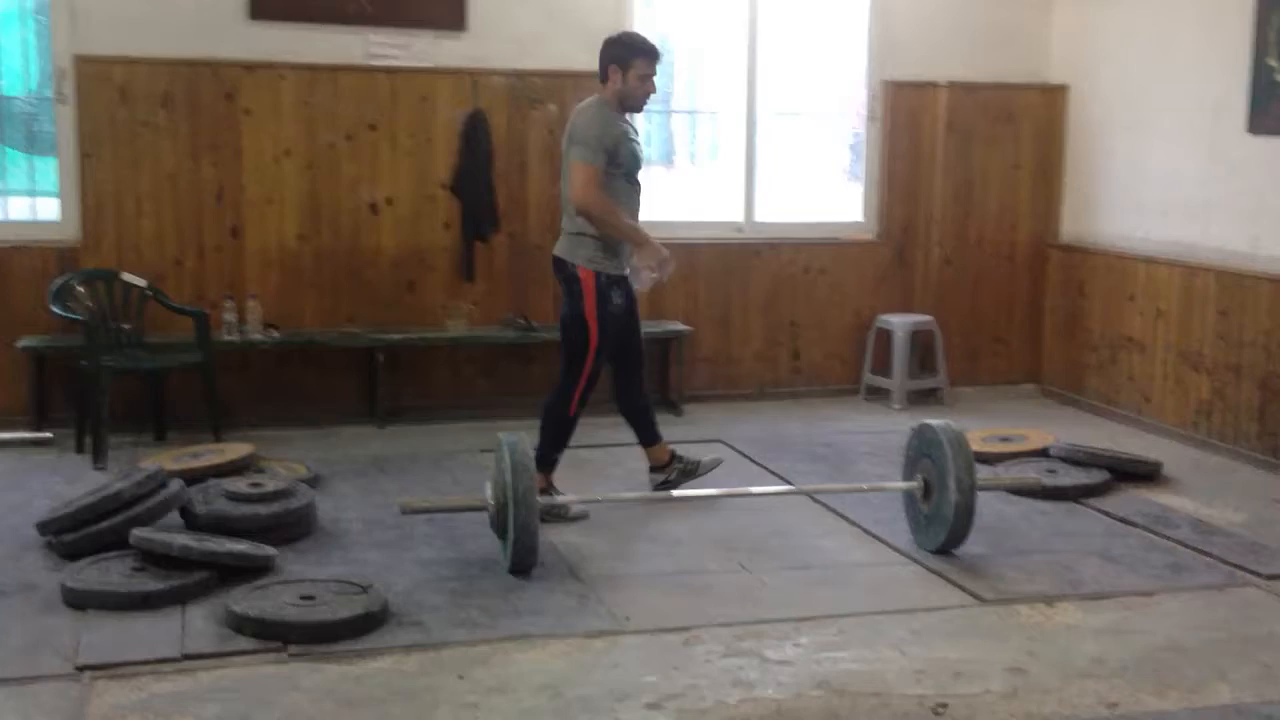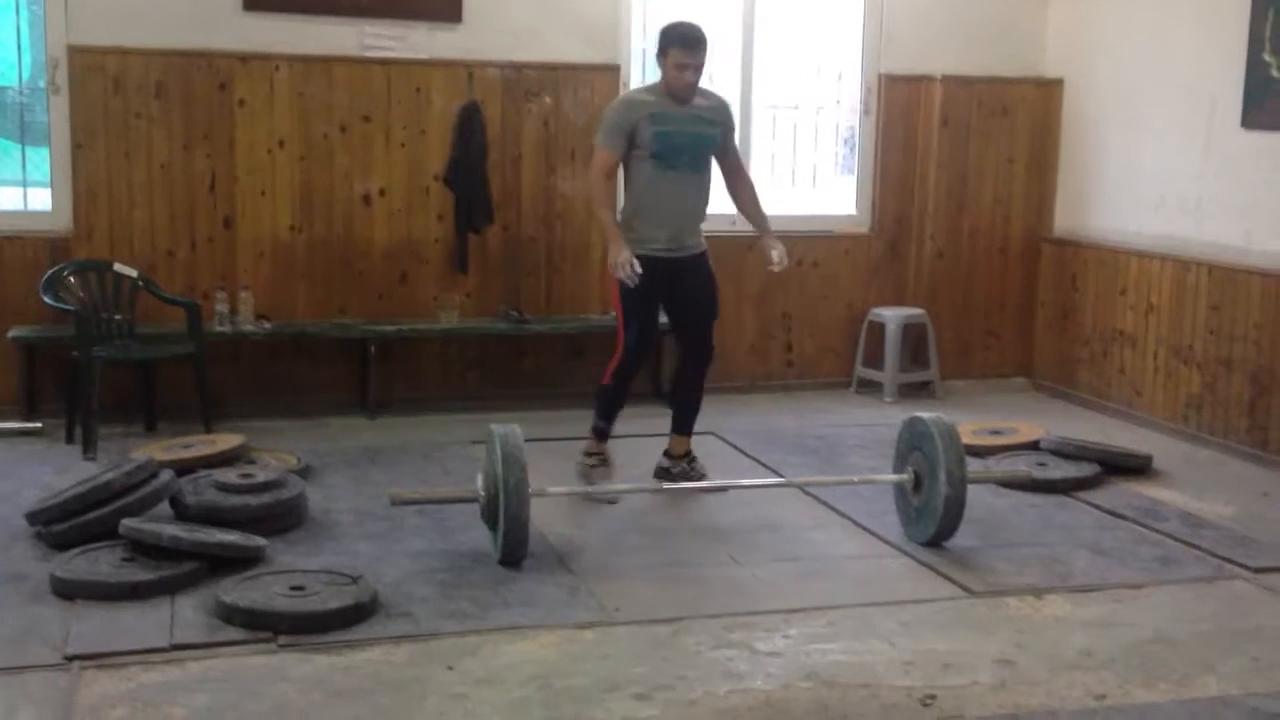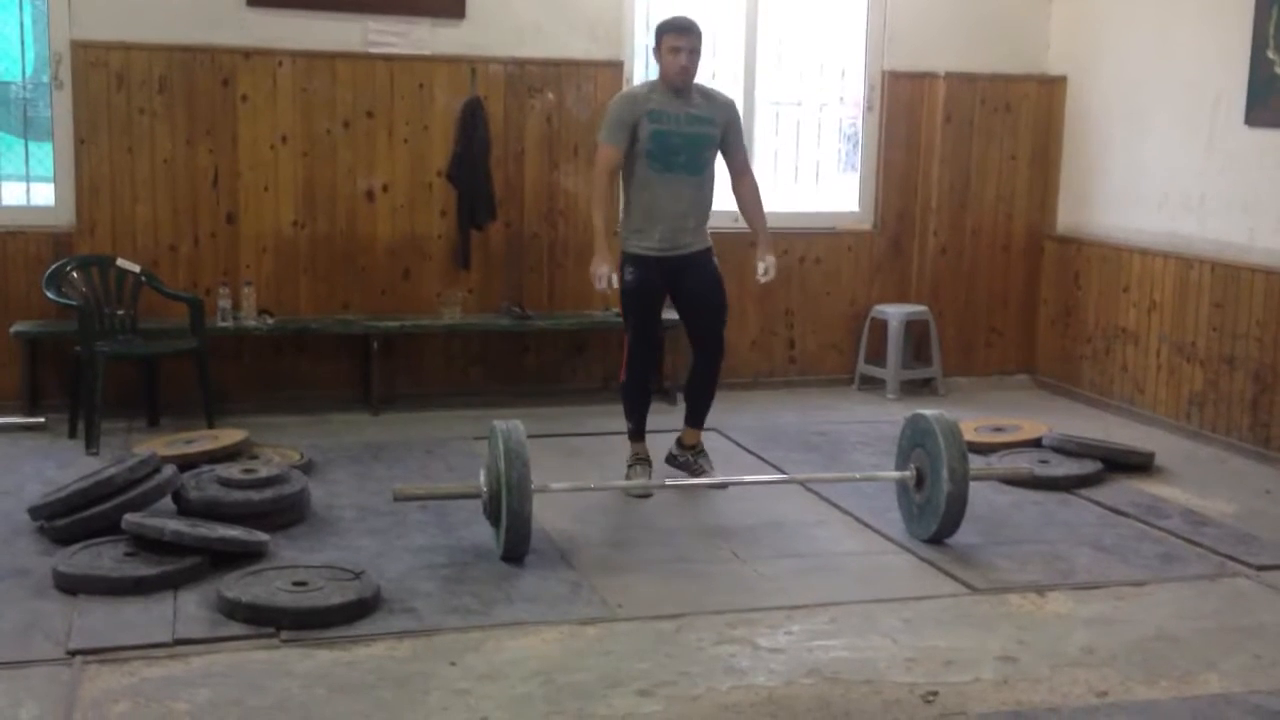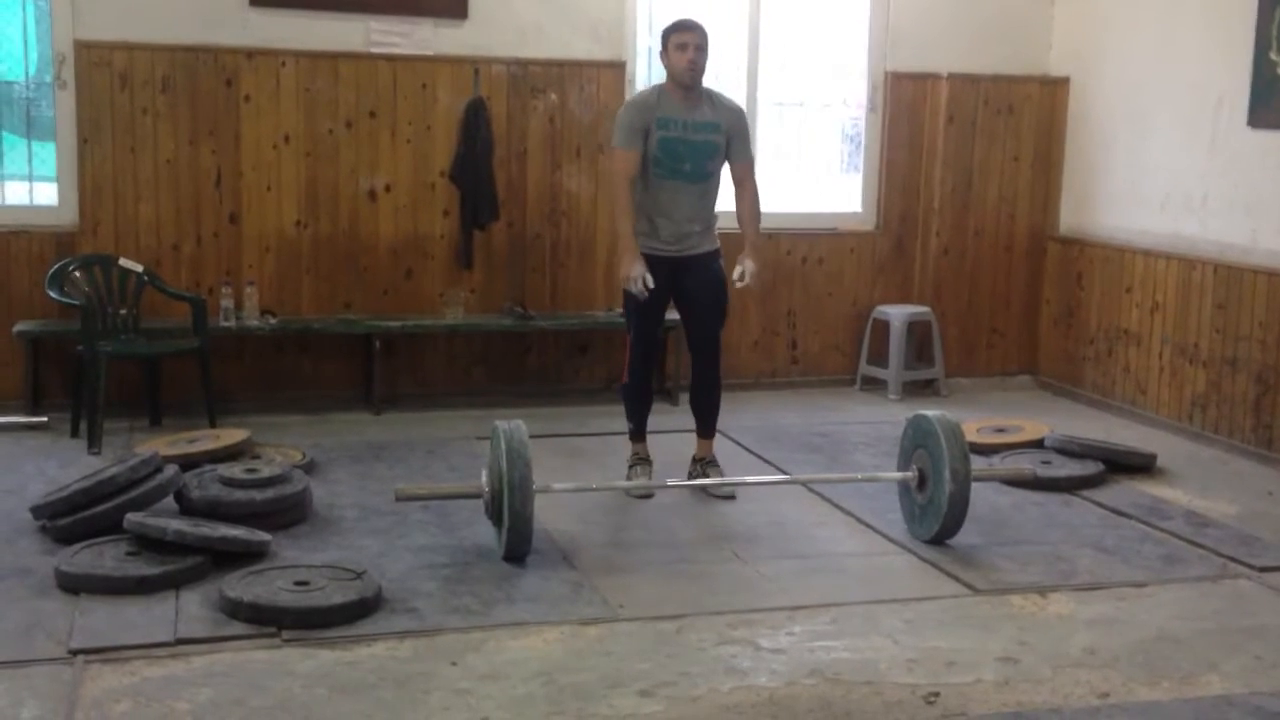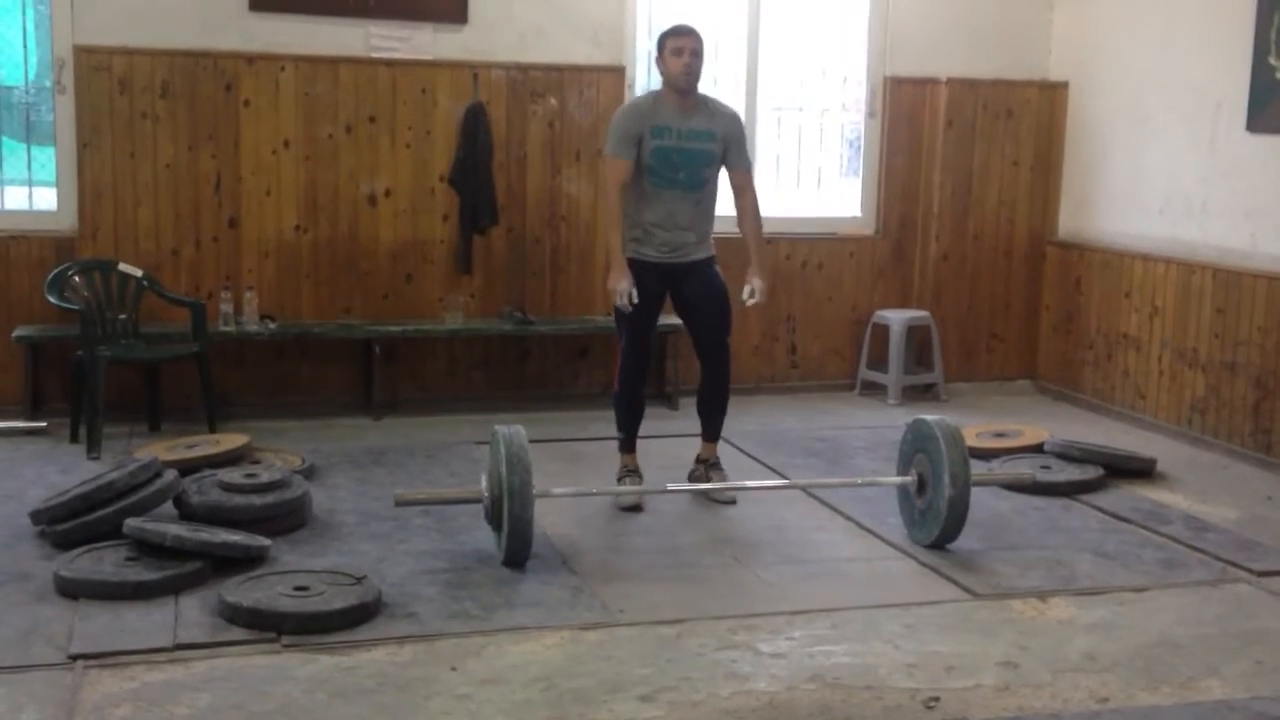
dt=0.4s
person 1, frame 1
left shoulder: (618, 120)
right shoulder: (594, 121)
right elbow: (583, 197)
left wrist: (638, 246)
right wrist: (642, 242)
left hip: (614, 267)
right hip: (590, 268)
left knee: (628, 367)
right knee: (580, 377)
left ankle: (664, 463)
right ankle: (538, 488)
person 1, frame 2
left shoulder: (716, 110)
right shoulder: (629, 108)
left elbow: (735, 176)
right elbow: (599, 178)
left wrist: (767, 234)
right wrist: (617, 242)
left hip: (690, 255)
right hip: (640, 255)
left knee: (698, 353)
right knee: (632, 352)
left ankle: (677, 455)
right ankle: (595, 450)
person 1, frame 3
left shoulder: (721, 108)
right shoulder: (630, 105)
left elbow: (742, 178)
right elbow: (604, 177)
left wrist: (763, 244)
right wrist: (602, 250)
left hip: (696, 251)
right hip: (641, 253)
left knee: (710, 348)
right knee: (642, 353)
left ankle: (689, 445)
right ankle: (638, 454)
person 1, frame 4
left shoulder: (729, 114)
right shoulder: (640, 109)
left elbow: (745, 185)
right elbow: (624, 183)
left wrist: (749, 252)
right wrist: (630, 255)
left hip: (702, 255)
right hip: (650, 253)
left knee: (707, 355)
right knee: (643, 353)
left ankle: (704, 457)
right ankle: (639, 454)
person 1, frame 5
left shoulder: (726, 121)
right shoulder: (634, 116)
left elbow: (744, 194)
right elbow: (614, 193)
left wrist: (755, 266)
right wrist: (618, 265)
left hip: (697, 258)
right hip: (642, 258)
left knee: (717, 358)
right knee: (634, 361)
left ankle: (707, 460)
right ankle: (628, 466)
